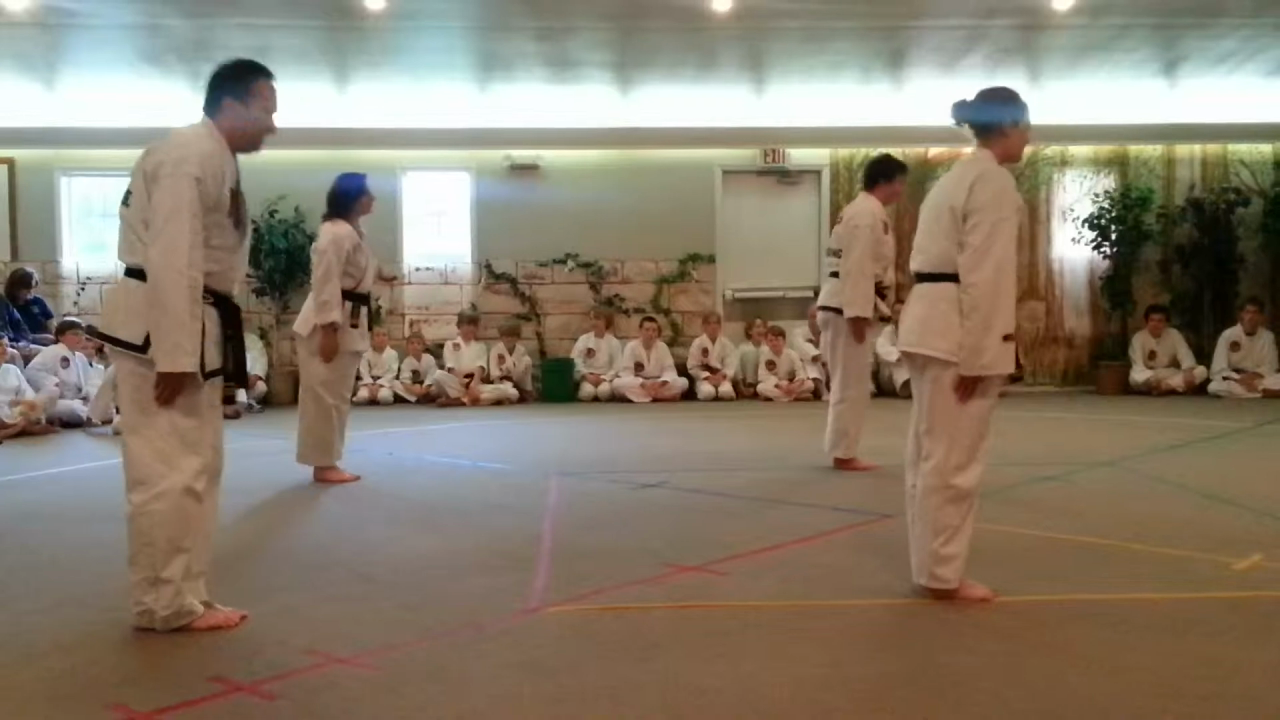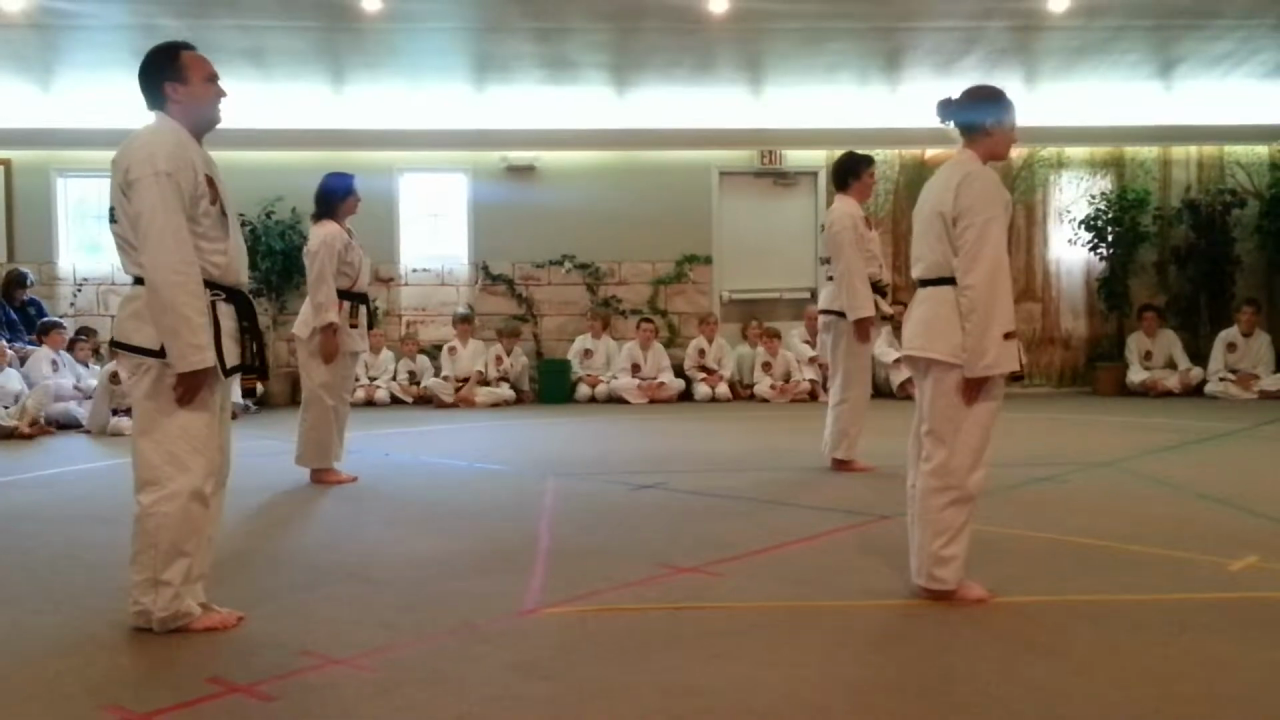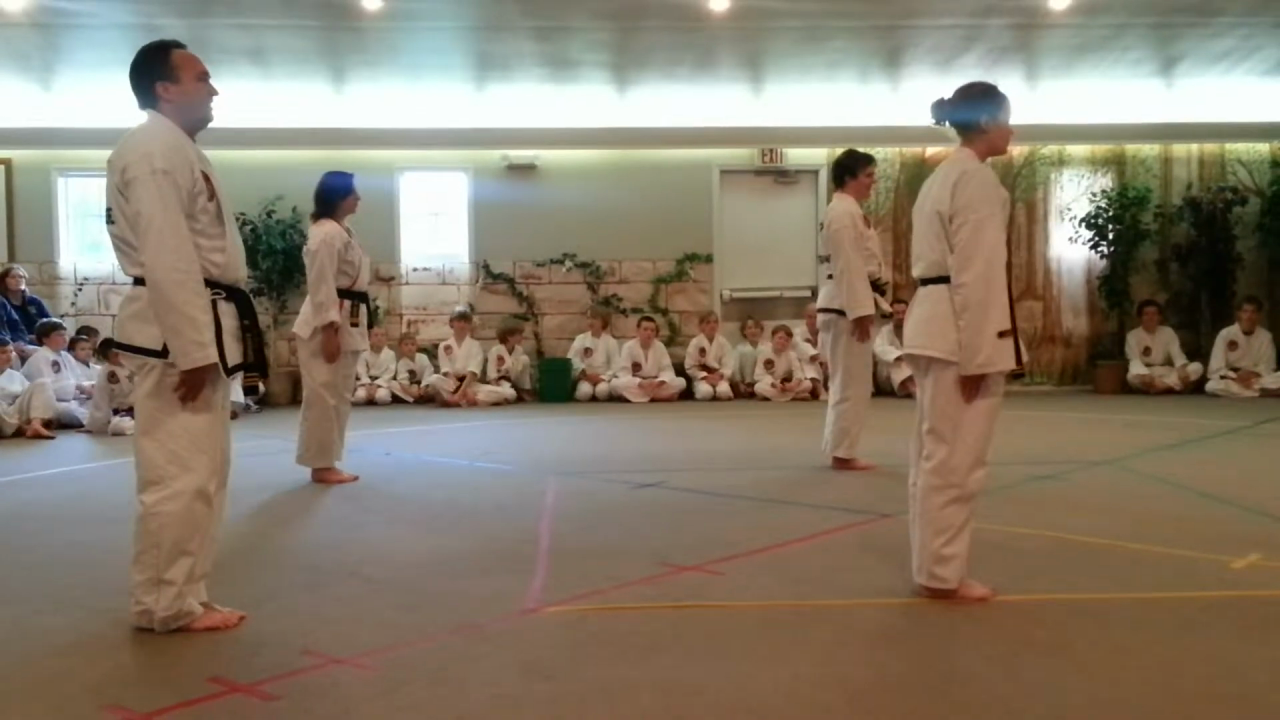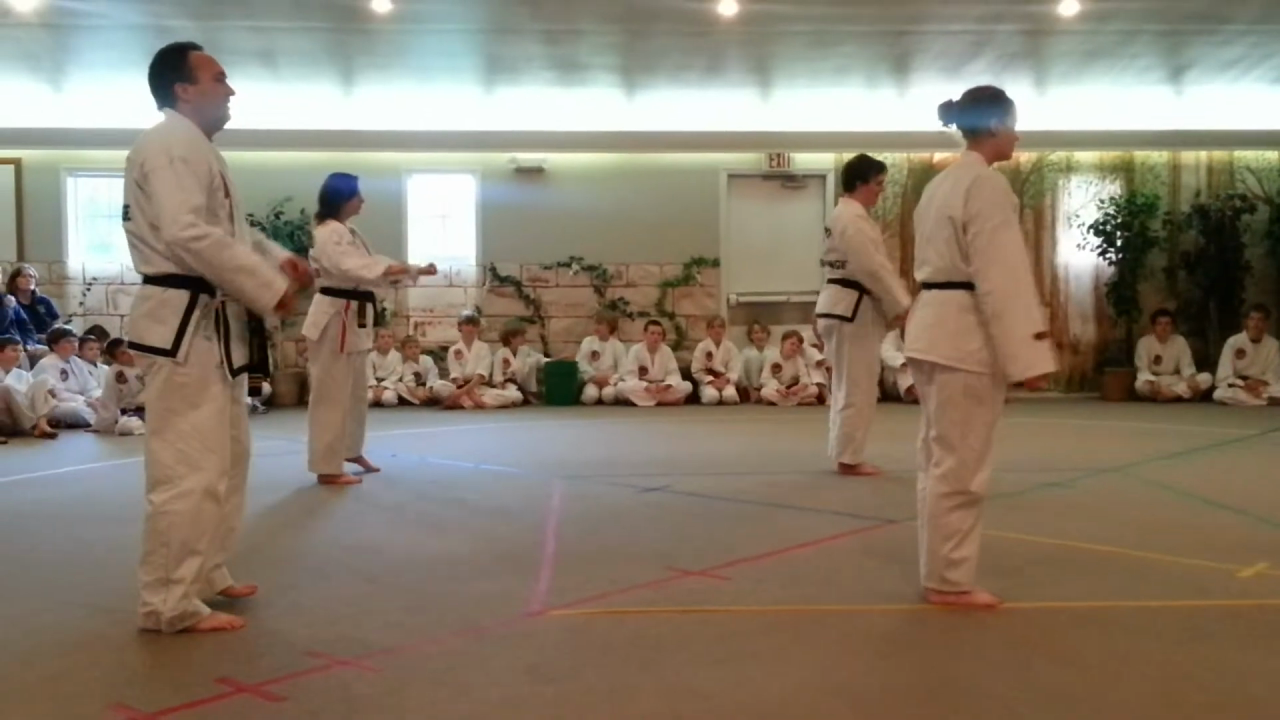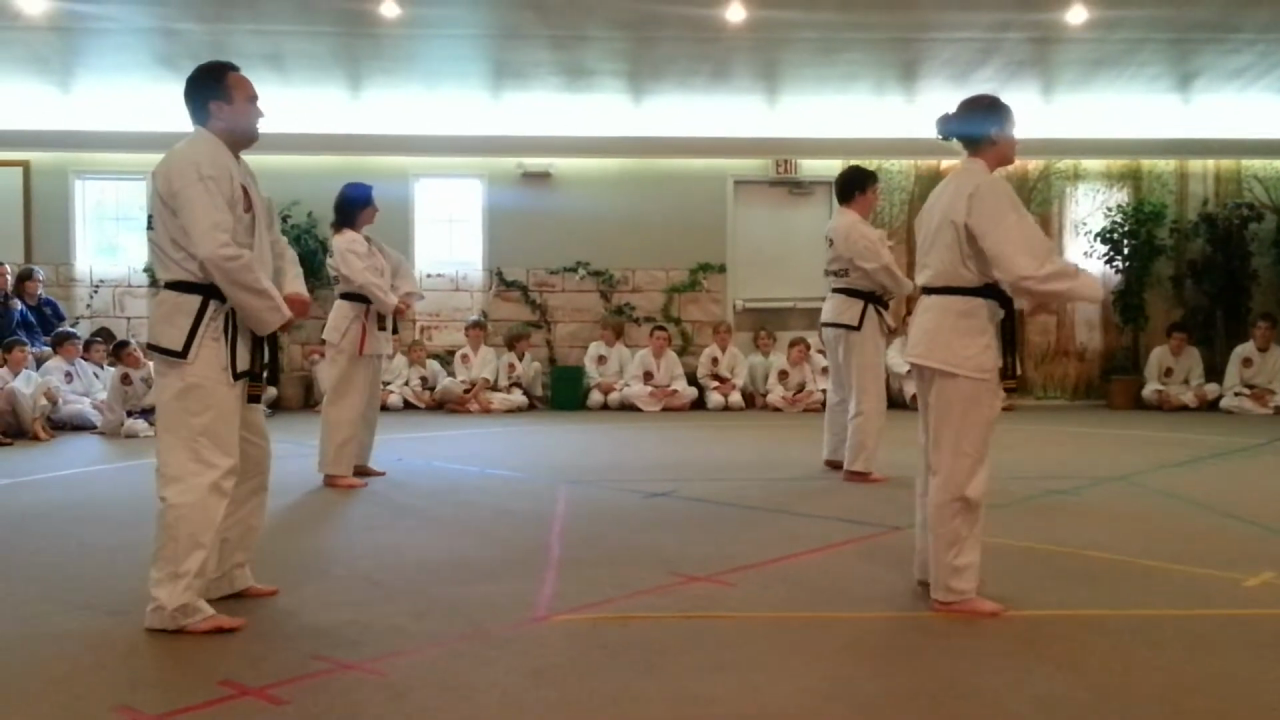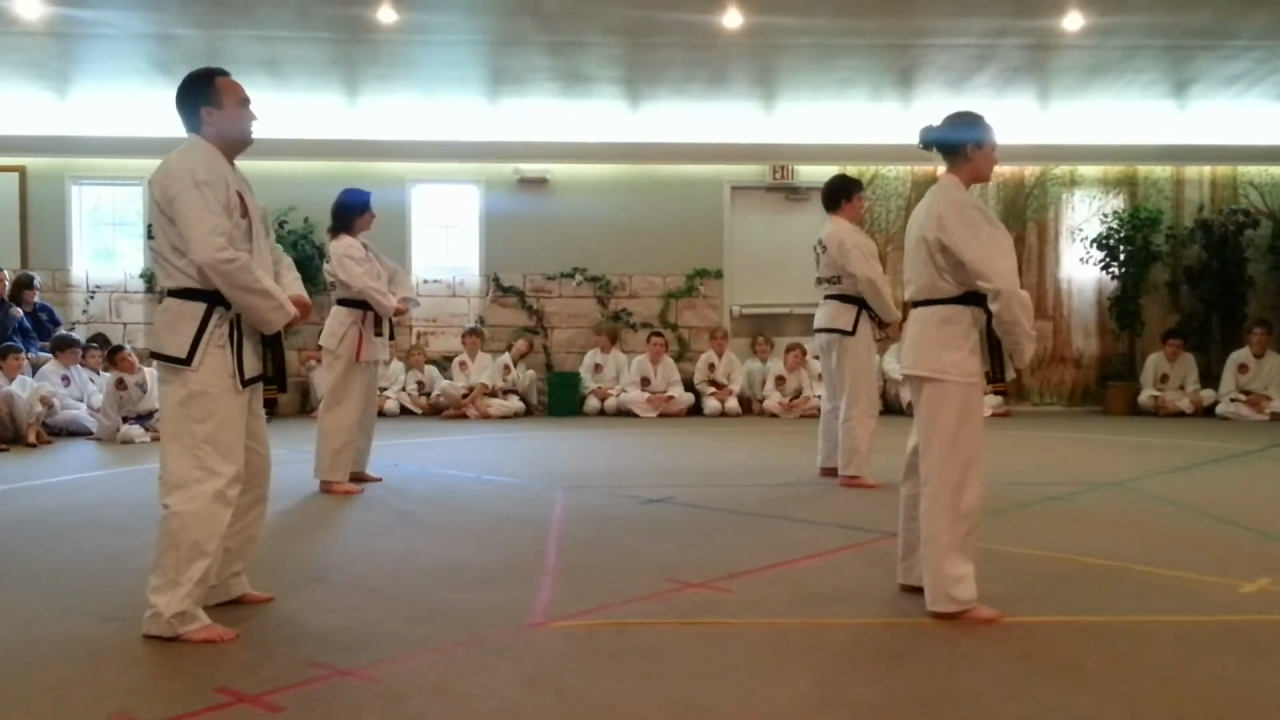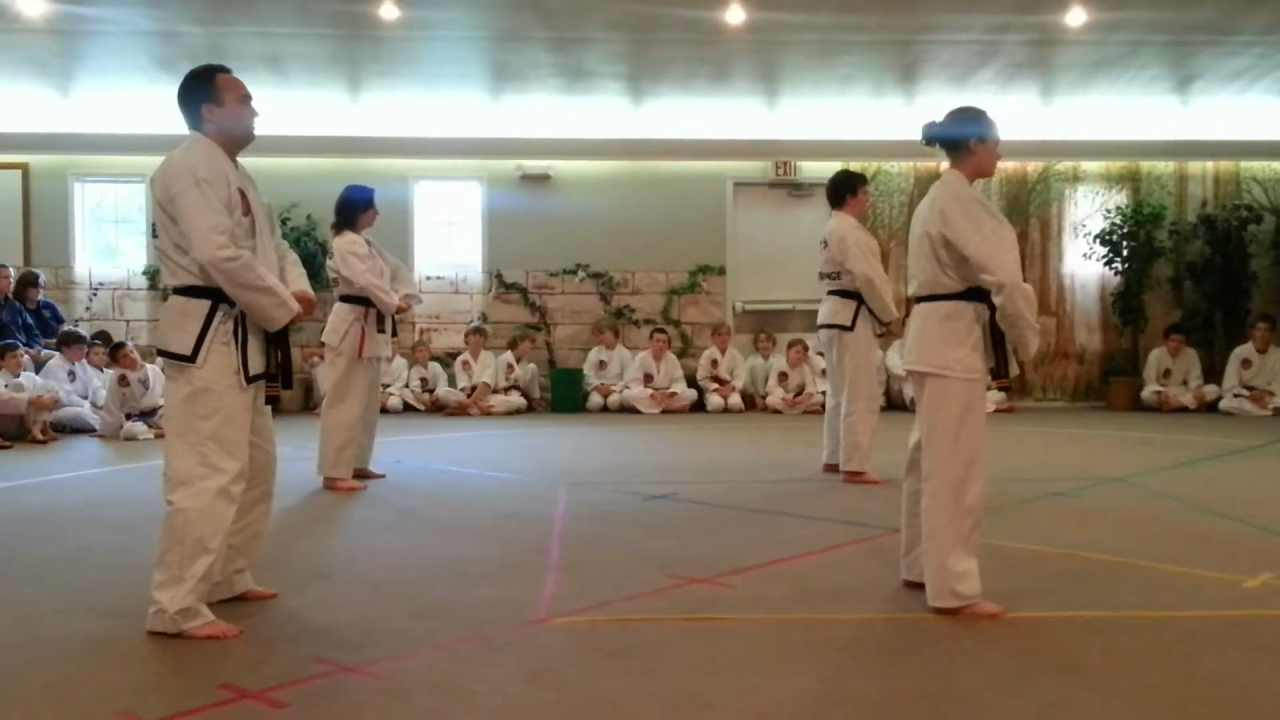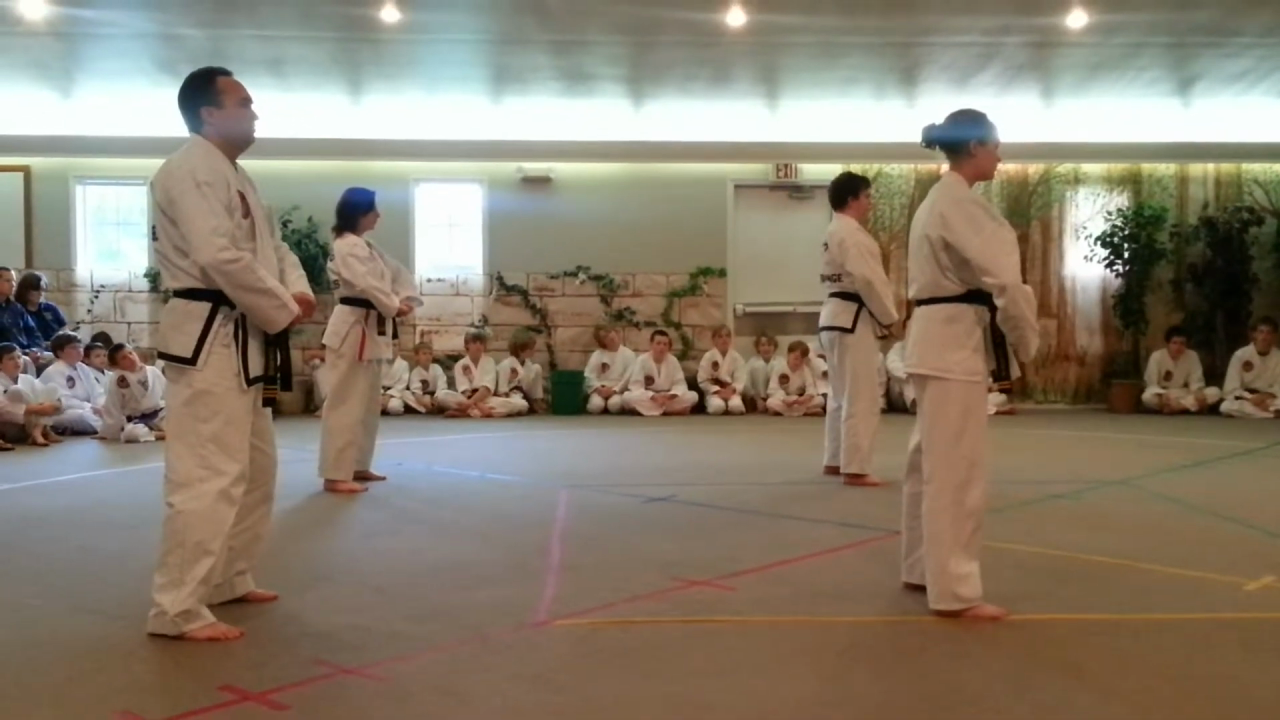
dt=0.5s
person 1, frame 1
left shoulder: (215, 158)
right shoulder: (190, 155)
right elbow: (172, 262)
right wrist: (173, 357)
left hip: (190, 326)
right hip: (161, 330)
left knee: (197, 467)
right knee: (169, 472)
left ankle: (184, 595)
right ankle: (165, 604)
person 1, frame 2
left shoulder: (185, 151)
right shoulder: (157, 151)
right elbow: (167, 263)
right wrist: (190, 354)
left hip: (203, 328)
right hip: (172, 333)
left knee: (202, 472)
right knee: (176, 474)
left ankle: (181, 596)
right ankle: (163, 605)
person 1, frame 3
left shoulder: (179, 149)
right shoulder: (153, 150)
right elbow: (168, 262)
right wrist: (194, 351)
left hip: (199, 328)
right hip: (175, 332)
left knee: (202, 470)
right knee: (180, 474)
left ankle: (183, 594)
right ankle: (166, 605)
person 1, frame 4
left shoulder: (194, 147)
right shoulder: (170, 145)
left elbow: (227, 234)
right elbow: (191, 234)
left wrist: (281, 262)
right wrist: (268, 287)
left hip: (207, 324)
right hip: (184, 326)
left knee: (225, 459)
right knee: (189, 471)
left ankle: (206, 576)
right ankle: (171, 605)
person 1, frame 5
left shoulder: (235, 168)
right shoulder: (194, 162)
left elbow: (271, 242)
right elbow: (219, 253)
left wrist: (293, 290)
right wrist: (274, 313)
left hip: (230, 334)
right hip: (197, 333)
left knee: (247, 461)
right knee: (201, 469)
left ankle: (225, 574)
right ankle: (176, 603)
person 1, frame 6
left shoulder: (227, 174)
right shoulder: (190, 169)
left elbow: (265, 248)
right elbow: (218, 258)
left wrist: (292, 293)
right wrist: (279, 312)
left hip: (233, 339)
right hip: (202, 340)
left knee: (248, 468)
right knee: (204, 477)
left ankle: (223, 581)
right ankle: (173, 610)
person 1, frame 7
left shoulder: (234, 173)
right shoulder: (190, 168)
left elbow: (271, 244)
right elbow: (220, 256)
left wrist: (297, 288)
right wrist: (283, 308)
left hip: (239, 338)
right hip: (208, 337)
left knee: (253, 465)
right knee: (208, 474)
left ankle: (226, 577)
right ankle: (176, 607)
person 1, frame 8
left shoulder: (234, 175)
right shoulder: (190, 171)
left elbow: (271, 246)
right elbow: (220, 258)
left wrist: (297, 290)
right wrist: (282, 312)
left hip: (240, 339)
right hip: (208, 340)
left knee: (254, 468)
right knee: (209, 476)
left ankle: (228, 580)
right ankle: (178, 609)
person 2, frame 1
left shoulder: (957, 176)
right shoulder: (993, 180)
right elbow: (985, 276)
right wrist: (978, 356)
left hip: (928, 318)
right hip: (959, 327)
left knee: (931, 451)
right knee: (953, 457)
left ankle: (932, 567)
right ankle: (943, 575)
person 2, frame 2
left shoulder: (942, 178)
right shoulder: (979, 180)
right elbow: (980, 276)
right wrist: (982, 357)
left hip: (932, 324)
right hip: (961, 331)
left knee: (933, 453)
right knee: (954, 458)
left ankle: (932, 568)
right ankle: (941, 576)
person 2, frame 3
left shoulder: (942, 176)
right shoulder: (976, 177)
right elbow: (977, 274)
right wrist: (979, 353)
left hip: (933, 320)
right hip: (962, 328)
left knee: (935, 452)
right knee: (955, 456)
left ankle: (935, 566)
right ankle: (942, 574)
person 2, frame 4
left shoulder: (942, 183)
right shoulder: (986, 183)
right elbow: (1002, 275)
right wrist: (1028, 354)
left hip: (933, 324)
right hip: (964, 332)
left knee: (940, 458)
right knee: (960, 463)
left ankle: (940, 573)
right ankle: (948, 581)
person 2, frame 5
left shoulder: (946, 188)
right shoulder: (986, 188)
right elbow: (1026, 265)
right wrist: (1087, 285)
left hip: (936, 327)
right hip: (962, 335)
left knee: (942, 461)
right knee: (959, 466)
left ankle: (936, 566)
right ankle: (952, 587)
person 2, frame 6
left shoulder: (931, 204)
right shoulder: (957, 205)
right elbow: (999, 281)
right wrist: (1022, 345)
left hip: (931, 340)
right hip: (951, 345)
left knee: (928, 464)
right knee: (952, 472)
left ankle: (918, 570)
right ankle: (950, 594)
person 2, frame 7
left shoulder: (935, 198)
right shoulder: (962, 199)
right elbow: (1003, 276)
right wrist: (1026, 338)
left hip: (934, 333)
right hip: (953, 339)
left knee: (930, 459)
right knee: (954, 467)
left ankle: (922, 564)
right ankle: (952, 589)
person 2, frame 8
left shoulder: (936, 201)
right shoulder: (961, 203)
right elbow: (1004, 278)
right wrist: (1025, 339)
left hip: (935, 336)
right hip: (955, 342)
left knee: (930, 462)
right knee: (955, 468)
left ankle: (923, 568)
right ankle: (953, 591)
person 3, frame 1
left shoulder: (862, 209)
right shoulder: (868, 212)
right elbow: (856, 267)
left wrist: (863, 309)
right wrist: (859, 312)
left hip: (843, 302)
right hip: (847, 304)
left knee: (850, 382)
right knee: (851, 383)
left ankle: (842, 449)
right ankle: (843, 454)
person 3, frame 2
left shoulder: (846, 212)
right shoulder: (846, 214)
right elbow: (849, 269)
left wrist: (862, 309)
right wrist: (861, 312)
left hip: (841, 306)
right hip: (847, 308)
left knee: (848, 384)
right knee: (851, 385)
left ankle: (839, 450)
right ankle: (841, 454)
person 3, frame 3
left shoulder: (845, 210)
right shoulder: (845, 212)
right elbow: (849, 266)
left wrist: (861, 307)
right wrist: (860, 311)
left hip: (841, 303)
right hip: (846, 304)
left knee: (847, 382)
right knee: (852, 383)
left ankle: (839, 448)
right ankle: (842, 453)
person 3, frame 4
left shoulder: (845, 215)
right shoulder: (855, 219)
right elbow: (873, 268)
left wrist: (892, 299)
right wrist: (901, 302)
left hip: (839, 304)
right hip: (851, 307)
left knee: (846, 385)
right knee: (858, 388)
left ankle: (843, 451)
right ankle: (848, 459)
person 3, frame 5
left shoulder: (838, 225)
right shoulder: (855, 228)
right elbow: (882, 267)
left wrist: (891, 287)
right wrist: (906, 287)
left hip: (839, 310)
right hip: (856, 315)
left knee: (842, 390)
right knee: (867, 395)
left ankle: (836, 453)
right ankle: (857, 465)
person 3, frame 6
left shoulder: (825, 236)
right shoulder: (849, 235)
right elbow: (871, 280)
left wrist: (879, 314)
right wrist: (890, 316)
left hip: (829, 318)
right hip: (850, 321)
left knee: (834, 396)
right knee: (859, 401)
left ankle: (830, 462)
right ankle: (851, 470)
person 3, frame 7
left shoulder: (833, 229)
right shoulder: (850, 231)
right elbow: (869, 278)
left wrist: (881, 314)
right wrist: (889, 314)
left hip: (834, 313)
right hip: (851, 317)
left knee: (840, 393)
right knee: (860, 396)
left ankle: (834, 458)
right ankle: (854, 466)
person 3, frame 8
left shoulder: (836, 232)
right shoulder: (851, 233)
right elbow: (868, 279)
left wrist: (881, 317)
right wrist: (889, 317)
left hip: (836, 316)
right hip: (853, 319)
left knee: (842, 395)
right knee: (861, 398)
left ankle: (835, 460)
right ankle: (854, 468)
person 4, frame 1
left shoulder: (354, 231)
right shoulder: (336, 233)
right elbow: (324, 284)
right wrist: (329, 330)
left hip: (346, 321)
right hip: (328, 323)
left knee: (337, 395)
right knee: (324, 394)
left ankle: (328, 462)
right ankle: (323, 466)
person 4, frame 2
left shoulder: (344, 232)
right shoulder: (326, 235)
right elbow: (320, 286)
left wrist: (364, 327)
right wrist: (328, 332)
left hip: (346, 323)
right hip: (328, 324)
left knee: (338, 397)
right knee: (323, 396)
left ankle: (325, 463)
right ankle: (320, 466)
person 4, frame 3
left shoulder: (343, 232)
right shoulder: (326, 234)
right elbow: (321, 286)
left wrist: (360, 326)
right wrist: (330, 330)
left hip: (346, 323)
right hip: (327, 324)
left knee: (338, 396)
right knee: (324, 396)
left ankle: (326, 462)
right ankle: (321, 466)
person 4, frame 4
left shoulder: (348, 233)
right shoulder: (329, 233)
left elbow: (373, 261)
right elbow: (349, 264)
left wrist: (415, 270)
right wrist: (388, 270)
left hip: (352, 321)
right hip: (334, 320)
left knee: (358, 392)
right knee: (331, 396)
left ankle: (350, 450)
right ankle: (328, 468)
person 4, frame 5
left shoulder: (368, 243)
right shoulder: (345, 242)
left elbow: (399, 266)
right elbow: (365, 279)
left wrist: (405, 296)
right wrist: (391, 304)
left hip: (371, 326)
right hip: (352, 325)
left knee: (369, 398)
right knee: (346, 397)
left ankle: (356, 461)
right ankle: (335, 470)
person 4, frame 6
left shoulder: (363, 248)
right shoulder: (342, 247)
left elbow: (395, 273)
right elbow: (363, 284)
left wrist: (403, 300)
right wrist: (391, 307)
left hip: (367, 330)
right hip: (349, 330)
left knee: (366, 404)
right knee: (342, 403)
left ankle: (354, 467)
right ankle: (331, 476)
person 4, frame 7
left shoulder: (366, 245)
right shoulder: (345, 243)
left elbow: (397, 270)
right elbow: (366, 281)
left wrist: (405, 296)
right wrist: (392, 305)
left hip: (371, 328)
right hip: (351, 326)
left knee: (368, 400)
right knee: (344, 400)
left ankle: (356, 464)
right ankle: (334, 472)
person 4, frame 8
left shoulder: (367, 247)
right shoulder: (347, 246)
left elbow: (398, 273)
right elbow: (367, 283)
left wrist: (407, 300)
right wrist: (394, 308)
left hip: (371, 329)
right hip: (353, 329)
left knee: (369, 402)
right knee: (345, 402)
left ankle: (357, 466)
right ankle: (335, 475)
